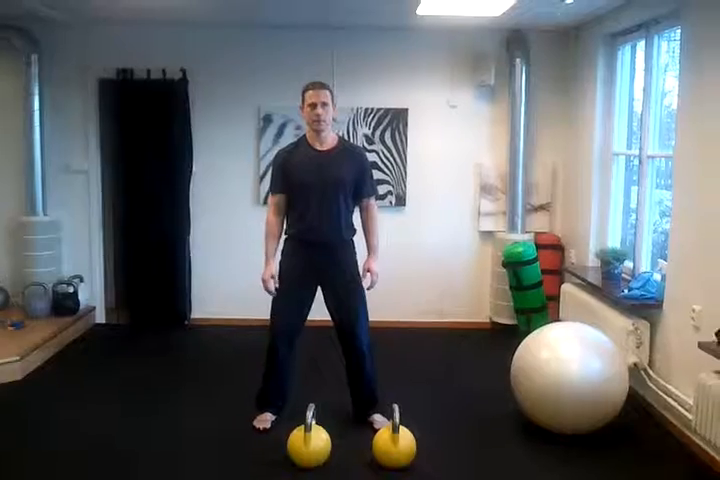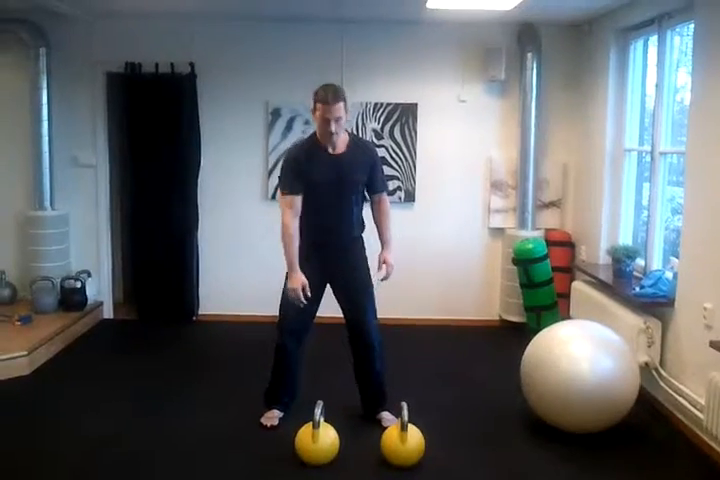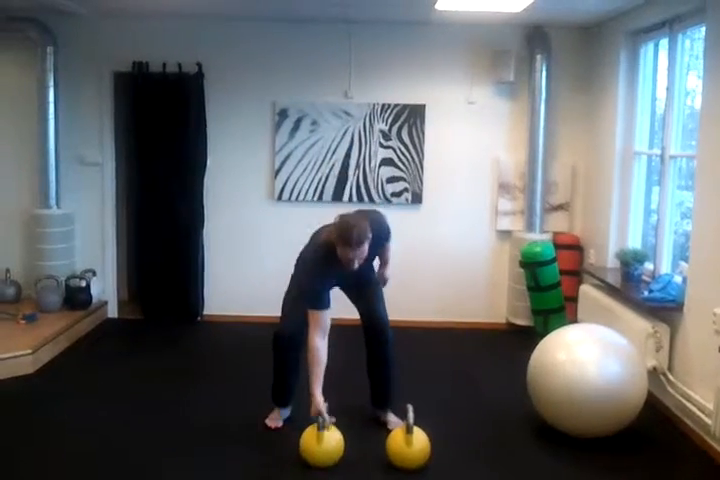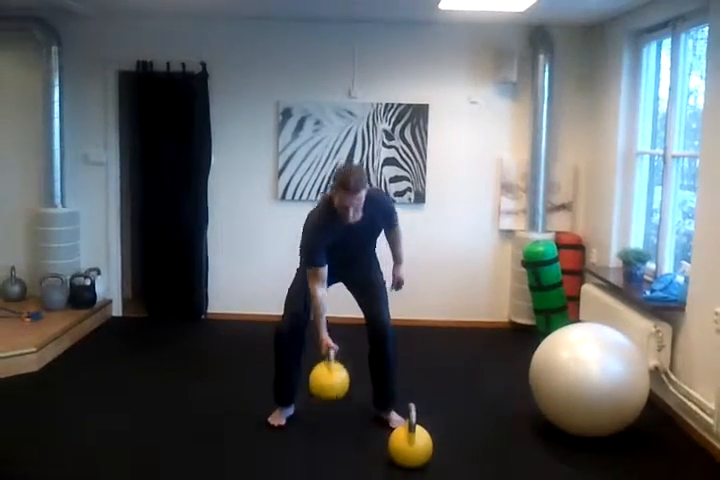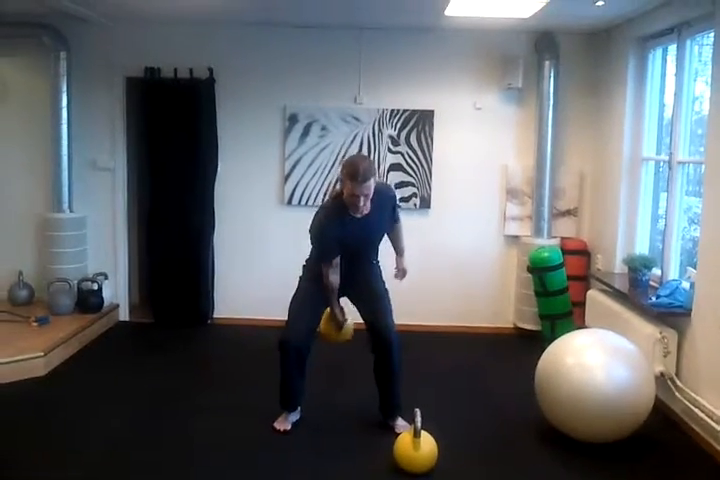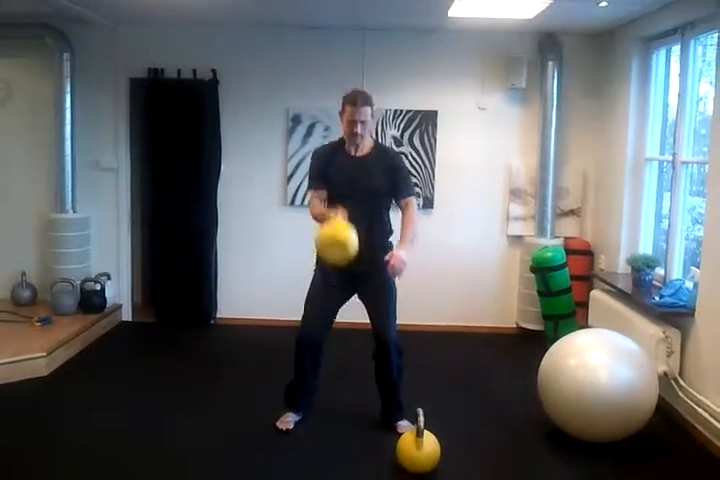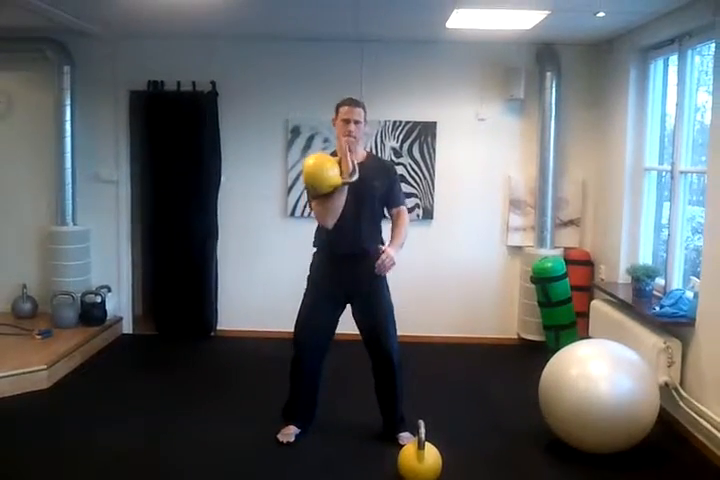
dt=0.5s
person 1, frame 1
left shoulder: (354, 157)
right shoulder: (287, 158)
left elbow: (368, 208)
right elbow: (276, 211)
left wrist: (373, 255)
right wrist: (269, 260)
left hip: (340, 255)
right hip: (297, 256)
left knee: (355, 333)
right knee: (282, 332)
left ankle: (366, 407)
right ankle: (269, 405)
person 1, frame 2
left shoulder: (366, 153)
right shoulder: (297, 156)
left elbow: (379, 199)
right elbow: (289, 214)
left wrist: (386, 246)
right wrist: (294, 270)
left hip: (351, 254)
right hip: (308, 254)
left knee: (365, 329)
right knee: (291, 328)
left ankle: (376, 406)
right ankle: (277, 403)
person 1, frame 3
left shoulder: (376, 224)
right shoulder: (317, 259)
right elbow: (318, 336)
left wrist: (384, 267)
right wrist: (316, 395)
right hip: (310, 274)
left knee: (379, 327)
right knee: (287, 332)
left ankle: (383, 407)
right ankle: (281, 404)
person 1, frame 4
left shoulder: (381, 201)
right shoulder: (317, 223)
left elbow: (392, 228)
right elbow: (317, 284)
left wrist: (398, 264)
right wrist: (322, 334)
left hip: (363, 264)
right hip: (319, 268)
left knee: (382, 327)
right knee: (289, 328)
left ankle: (385, 406)
right ankle: (284, 404)
person 1, frame 5
left shoulder: (386, 195)
right shoulder: (326, 219)
left elbow: (394, 223)
right elbow: (331, 271)
left wrist: (400, 255)
right wrist: (334, 307)
left hip: (366, 271)
right hip: (321, 274)
left knee: (387, 337)
right knee: (293, 340)
left ankle: (391, 413)
right ankle: (290, 408)
person 1, frame 6
left shoulder: (390, 160)
right shoulder: (324, 157)
left elbow: (409, 207)
right elbow: (314, 205)
left wrist: (403, 247)
right wrist: (328, 218)
left hip: (376, 259)
left knee: (387, 338)
right knee: (310, 333)
left ankle: (393, 413)
right ankle: (295, 406)
person 1, frame 7
left shoulder: (384, 169)
left elbow: (401, 215)
right elbow: (325, 219)
left wrist: (393, 247)
right wrist: (346, 177)
left hip: (369, 268)
right hip: (328, 266)
left knee: (385, 349)
right knee: (307, 345)
left ankle: (395, 425)
right ankle: (297, 419)
